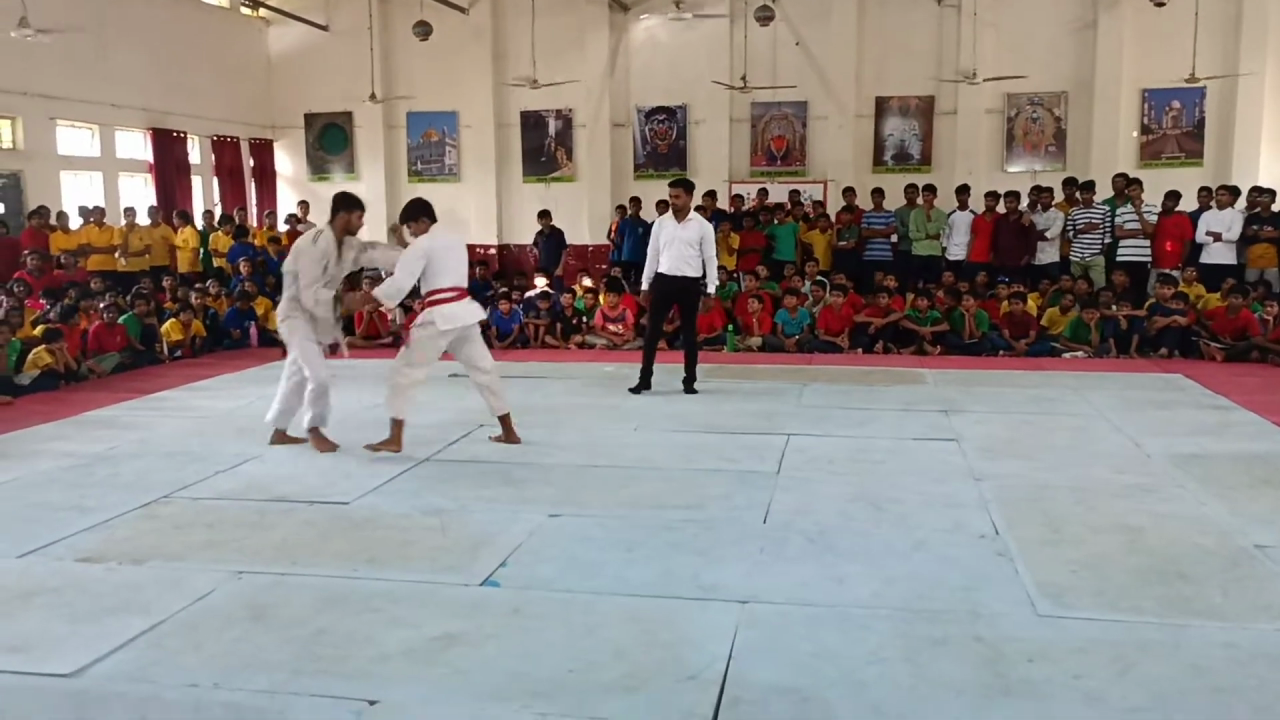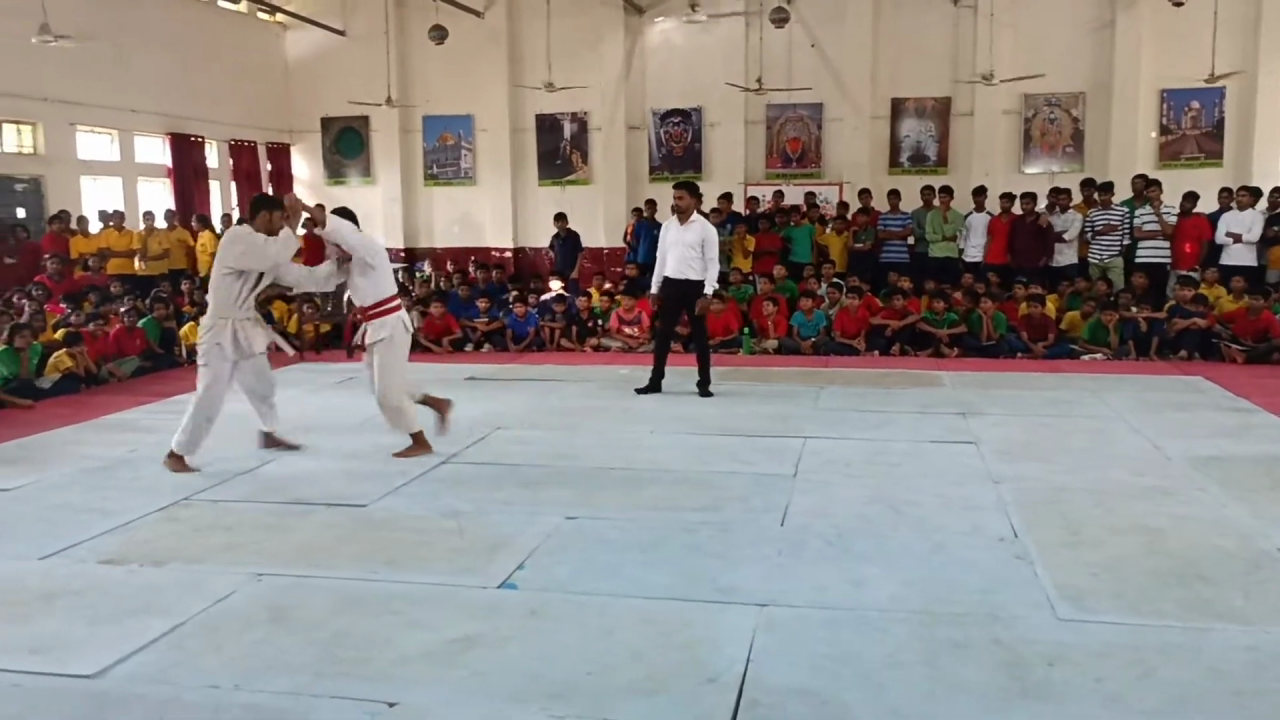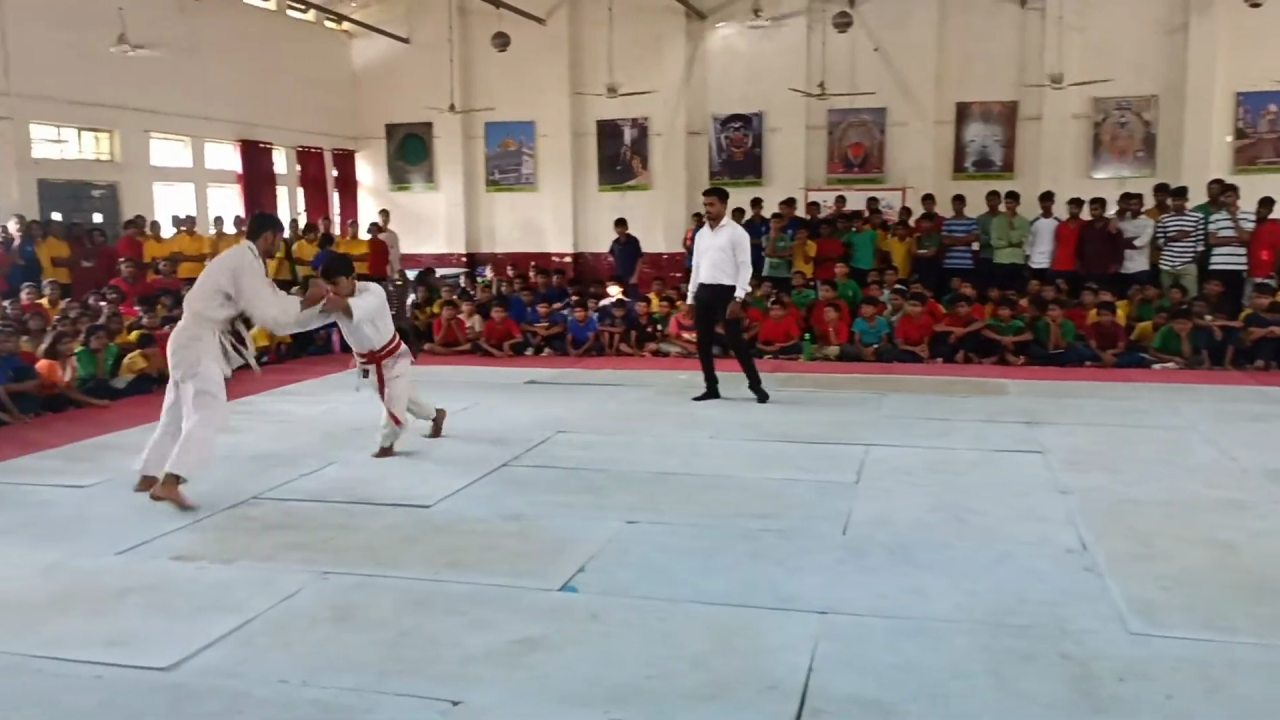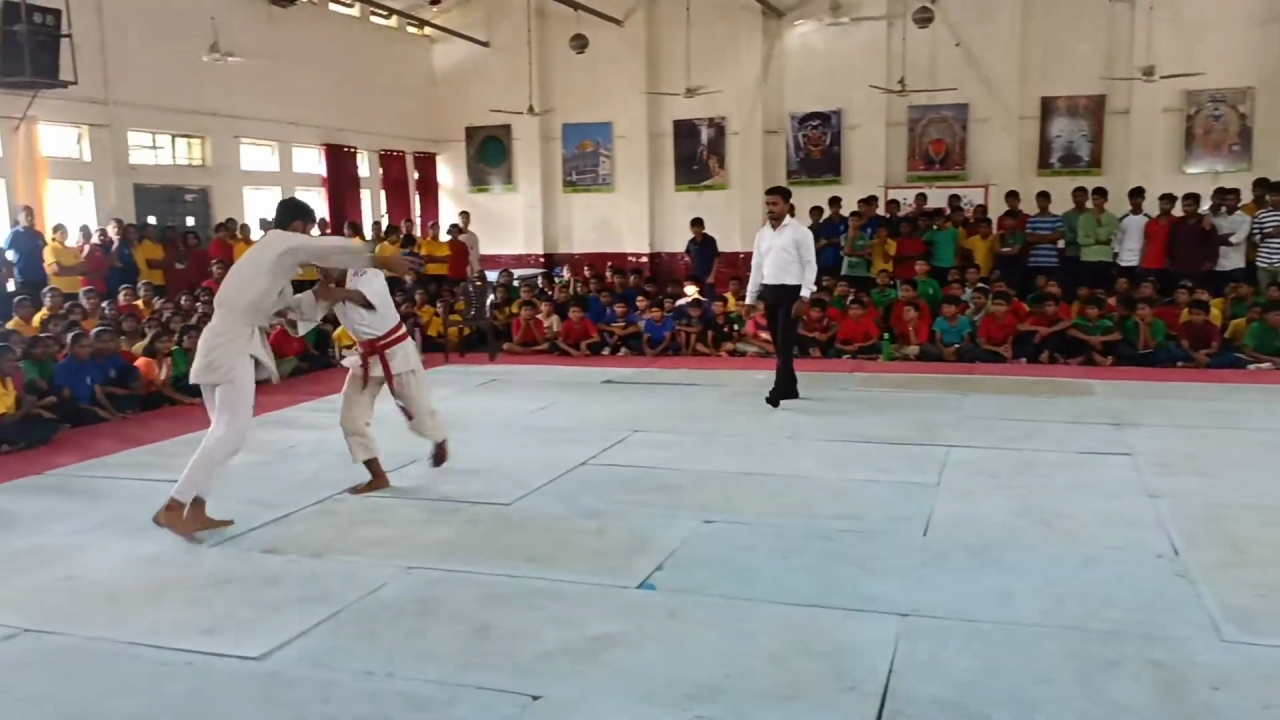
dt=0.4s
person 1, frame 1
left shoulder: (350, 244)
right shoulder: (312, 246)
left elbow: (381, 255)
right elbow: (308, 294)
right wrist: (340, 312)
left hip: (321, 315)
right hip: (297, 315)
left knee: (298, 377)
right knee: (320, 377)
left ankle: (279, 432)
right ankle: (315, 430)
person 1, frame 2
left shoulder: (266, 248)
right shoulder: (237, 238)
left elbow: (302, 276)
right elbow: (276, 256)
left wrist: (338, 262)
right wrist: (291, 227)
left hip: (246, 329)
right hip: (221, 331)
left knee: (262, 388)
right knee: (208, 399)
left ankle: (268, 434)
right ankle: (176, 454)
person 1, frame 3
left shoulder: (241, 259)
right shoulder: (246, 263)
left elbow: (273, 300)
right elbow: (268, 313)
right wrist: (307, 302)
left hip: (194, 339)
right hip: (199, 342)
left knee: (176, 415)
right knee: (208, 416)
left ankle: (148, 478)
right ankle: (168, 483)
person 1, frame 4
left shoulder: (270, 249)
right shoulder: (285, 243)
left elbow: (280, 299)
right elbow: (329, 248)
right wrist: (378, 259)
left hip: (224, 338)
right hip: (230, 344)
left knee: (228, 428)
right knee: (231, 432)
left ankle: (196, 509)
right ankle: (175, 507)
person 2, frame 1
left shoulder: (422, 245)
right shoulder: (456, 242)
left elbow: (401, 281)
right wrist: (403, 241)
left hip: (439, 316)
right hip: (464, 312)
left knee: (404, 372)
right knee: (483, 370)
left ankle: (395, 438)
right ankle: (509, 431)
person 2, frame 2
left shoulder: (369, 247)
right shoulder: (353, 256)
left elbow: (340, 230)
left wrist: (305, 208)
left hip: (389, 325)
right hip: (377, 325)
left knee: (389, 390)
right knee: (384, 387)
left ankle: (420, 443)
right ankle: (438, 404)
person 2, frame 3
left shoulder: (372, 294)
right shoulder: (332, 305)
left elbow: (353, 311)
right elbow: (305, 317)
left wrist: (328, 302)
left hip: (392, 359)
right hip: (367, 363)
left knee: (396, 411)
right knee: (405, 402)
left ankle: (386, 443)
right ankle: (437, 415)
person 2, frame 4
left shoulder: (368, 277)
right shoulder: (327, 290)
left elbow: (373, 299)
right elbow: (303, 309)
left wrist: (341, 295)
left hip: (396, 352)
right hip: (366, 358)
left knee: (419, 412)
right knee: (352, 420)
left ankle: (440, 441)
right ankle: (379, 478)
person 3, frame 1
left shoulder: (703, 226)
right shoulder: (661, 223)
left elbow: (710, 259)
right elbow: (652, 255)
left wrist: (710, 291)
right wrist: (645, 285)
left hip: (689, 283)
right hip: (663, 280)
left knee: (689, 333)
right knee: (653, 329)
left ankle: (689, 381)
right ankle: (645, 378)
person 3, frame 2
left shoulder: (706, 228)
right shoulder: (667, 227)
left elbow: (712, 263)
right elbow: (661, 258)
left wrist: (707, 294)
right wrist: (655, 288)
left hip: (693, 286)
right hip: (670, 284)
left knee: (699, 336)
right knee: (662, 333)
left ankle: (704, 384)
right ankle: (655, 381)
person 3, frame 3
left shoulder: (736, 232)
right shoulder: (701, 234)
left elbow: (745, 267)
left wrist: (737, 299)
right wrist: (690, 298)
left hip: (725, 291)
right hip: (704, 291)
left knee: (735, 340)
right knee: (703, 342)
left ankle: (755, 384)
right ankle: (711, 388)
person 3, frame 4
left shoulder: (800, 232)
right shoulder: (762, 234)
left elbow: (810, 266)
right elbow: (756, 268)
left wrist: (804, 297)
right wrist: (750, 298)
left hip: (791, 291)
right hip: (770, 292)
left knee: (785, 341)
right knee: (779, 343)
left ankle: (778, 391)
right ankle: (790, 388)
